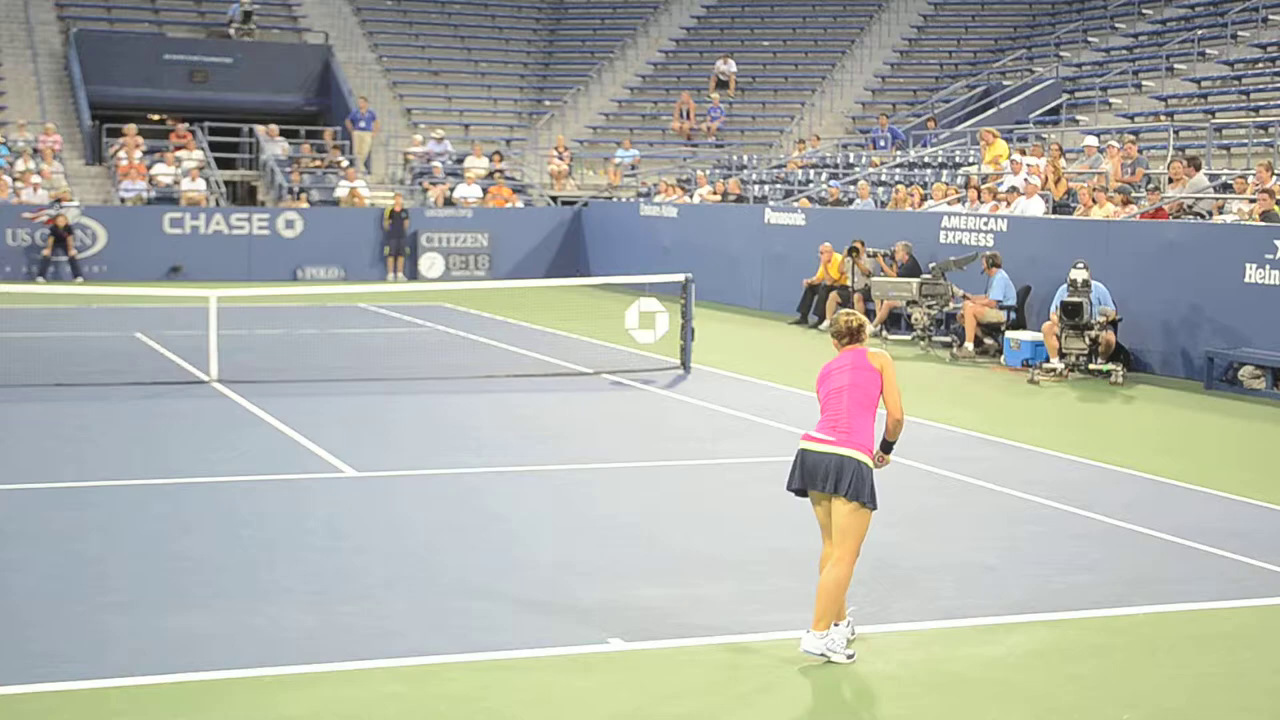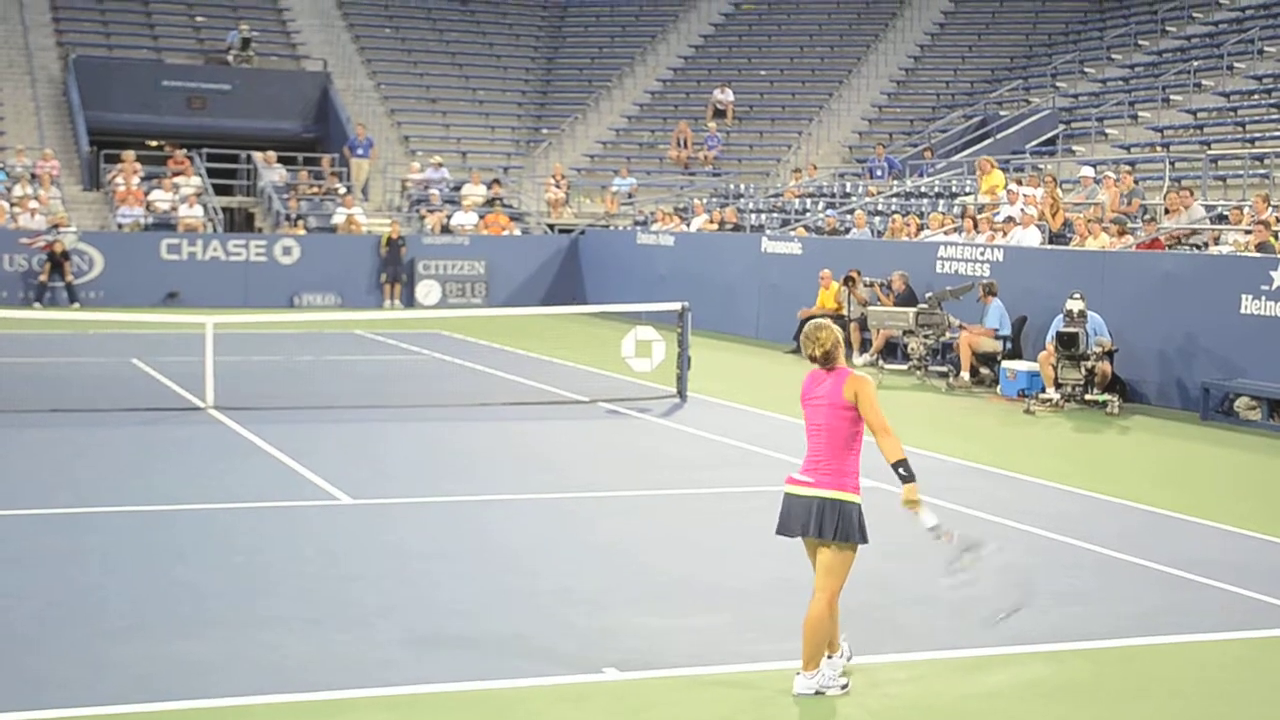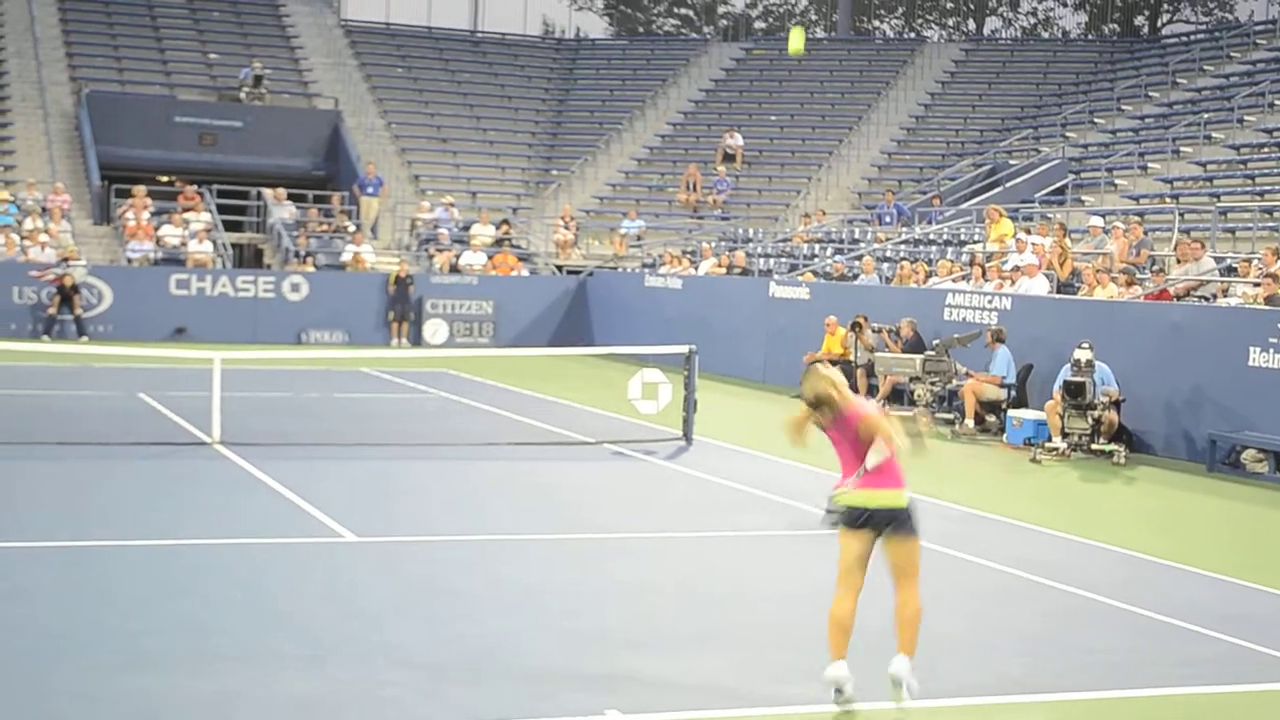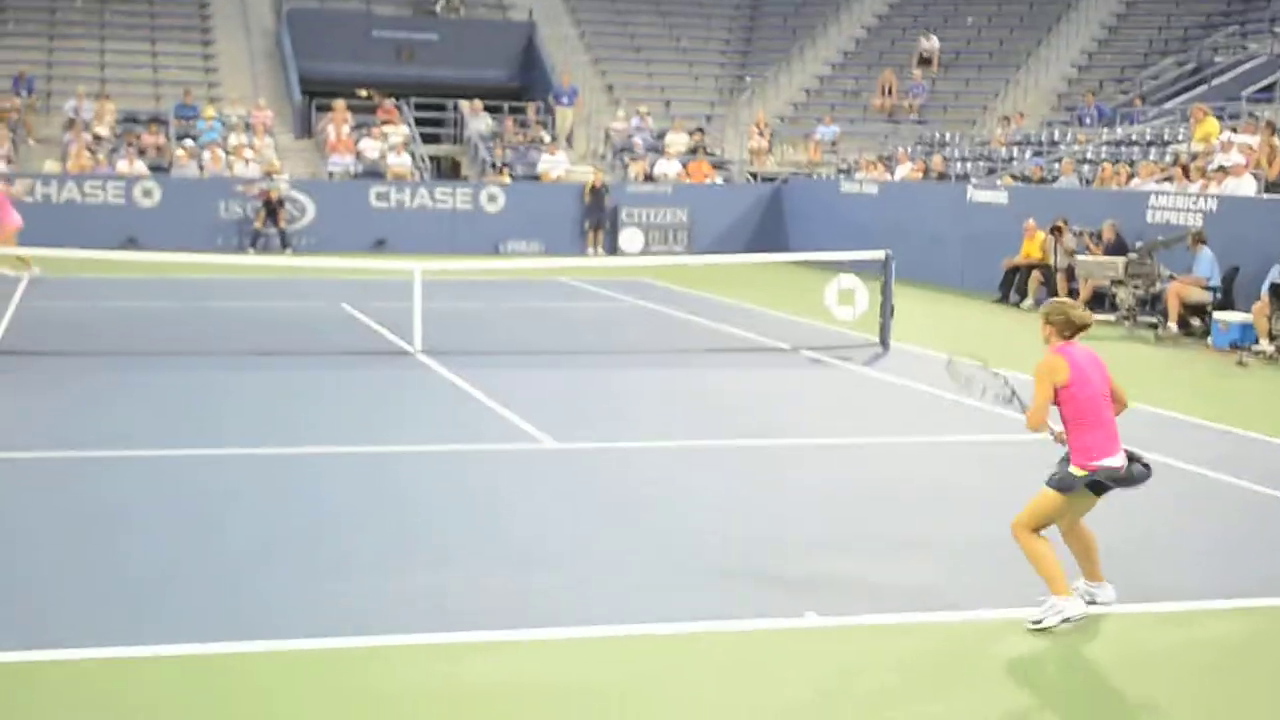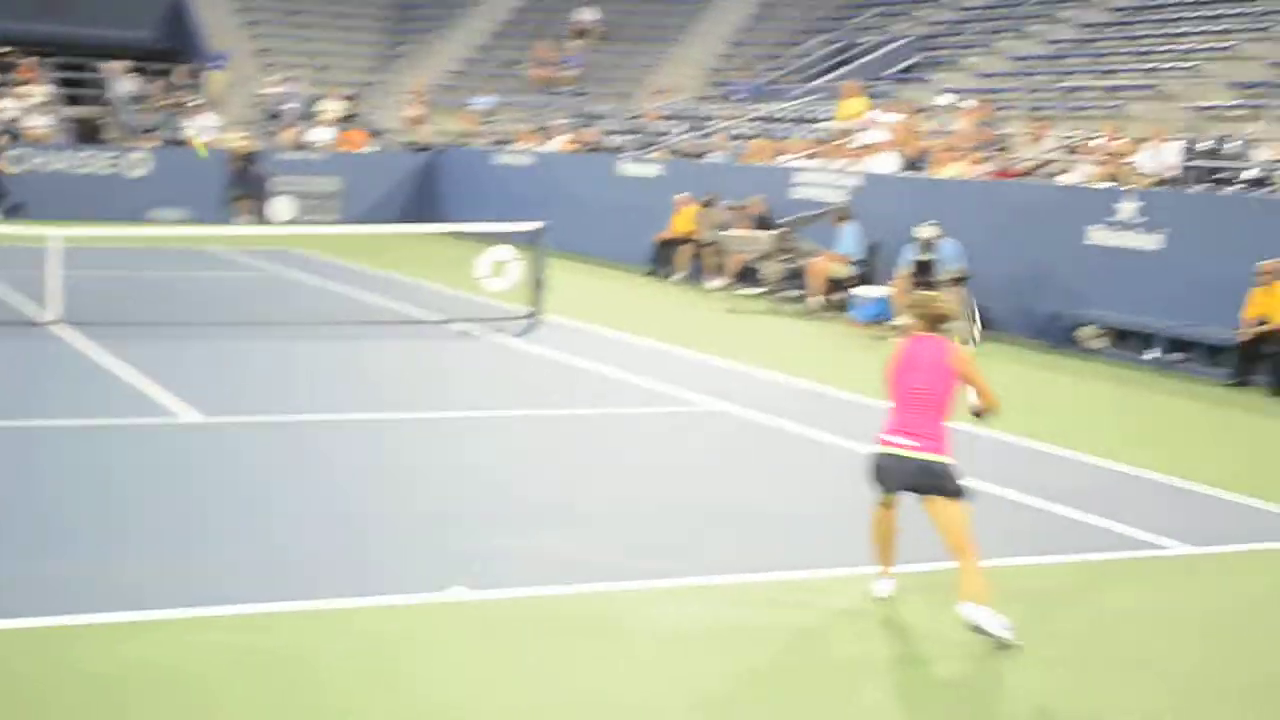
dt=1s
person 1, frame 1
left shoulder: (826, 369)
right shoulder: (878, 357)
right elbow: (896, 415)
right wrist: (885, 450)
left hip: (813, 451)
right hip: (849, 460)
left knee: (832, 548)
right knee: (844, 557)
left ankle: (838, 622)
right ankle: (818, 634)
person 1, frame 2
left shoulder: (809, 384)
right shoulder: (857, 381)
right elbow: (881, 431)
right wrist: (909, 481)
left hip: (800, 493)
right hip: (835, 500)
left knee: (826, 586)
right knee: (826, 592)
left ankle: (833, 651)
right ankle: (810, 674)
person 1, frame 3
left shoulder: (820, 414)
right shoulder: (856, 411)
left elbow: (795, 434)
left hip: (853, 504)
right hip: (891, 506)
left knee: (847, 591)
right knee: (907, 589)
left ankle: (837, 668)
right ankle: (903, 663)
person 1, frame 4
left shoulder: (1051, 363)
right shoulder: (1092, 356)
left elbow: (1036, 423)
right elbow: (1121, 402)
left wrist: (1034, 417)
left hip: (1090, 469)
right hip: (1117, 464)
left knee: (1023, 527)
right knee: (1067, 520)
left ankle: (1065, 600)
right ankle: (1096, 583)
person 1, frame 5
left shoulder: (899, 349)
right shoulder: (956, 354)
right elbow: (989, 404)
right wrist: (979, 409)
left hip: (891, 453)
right hip: (930, 461)
left knee: (885, 505)
right knee: (964, 549)
left ankle: (884, 578)
right ankle: (977, 607)
